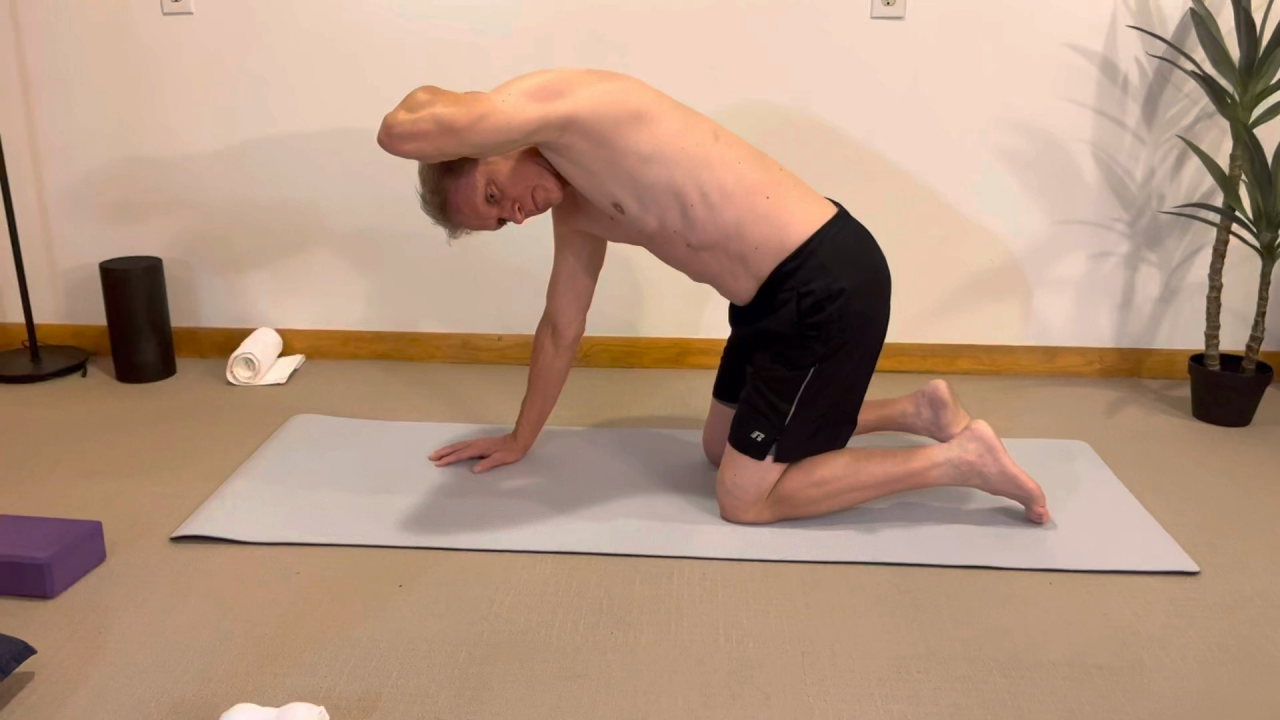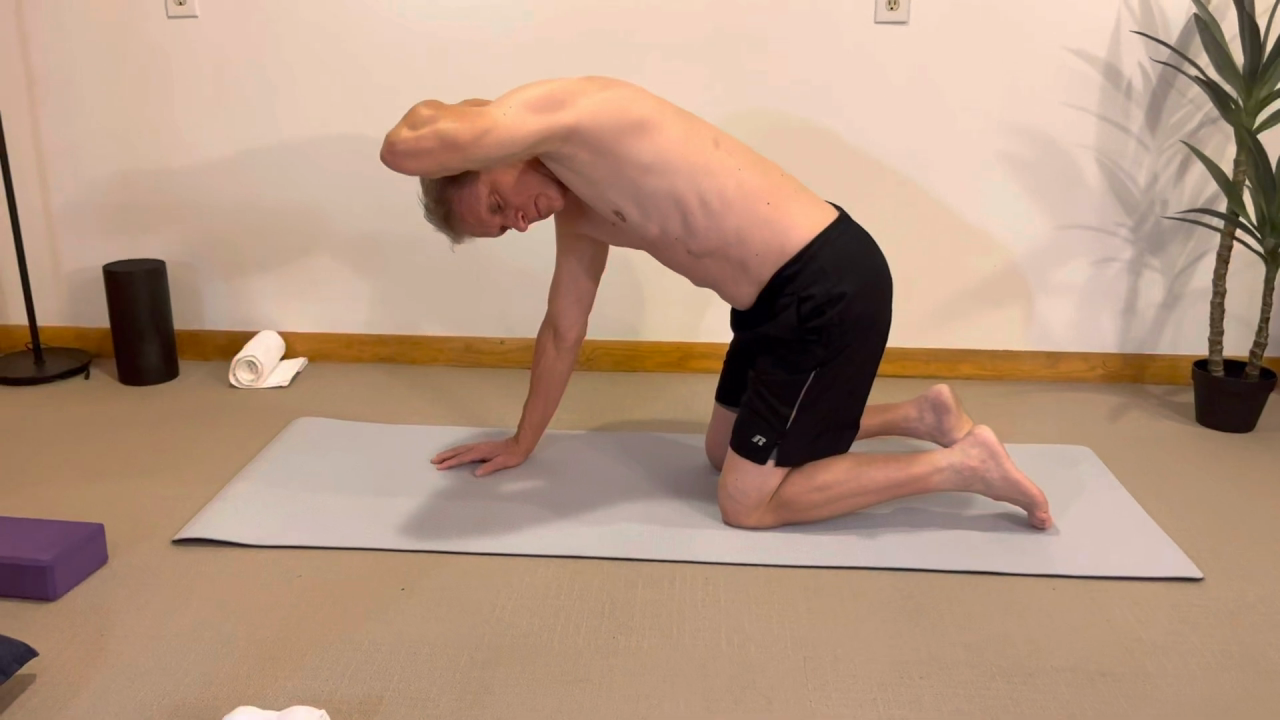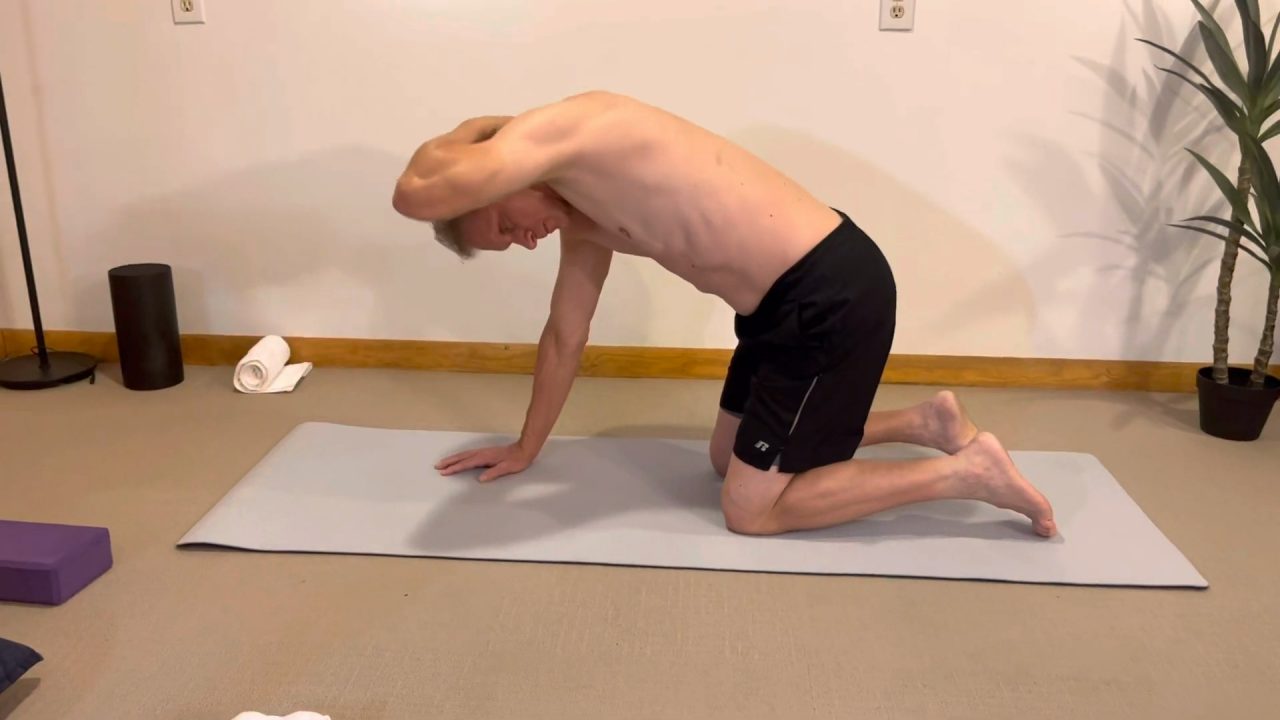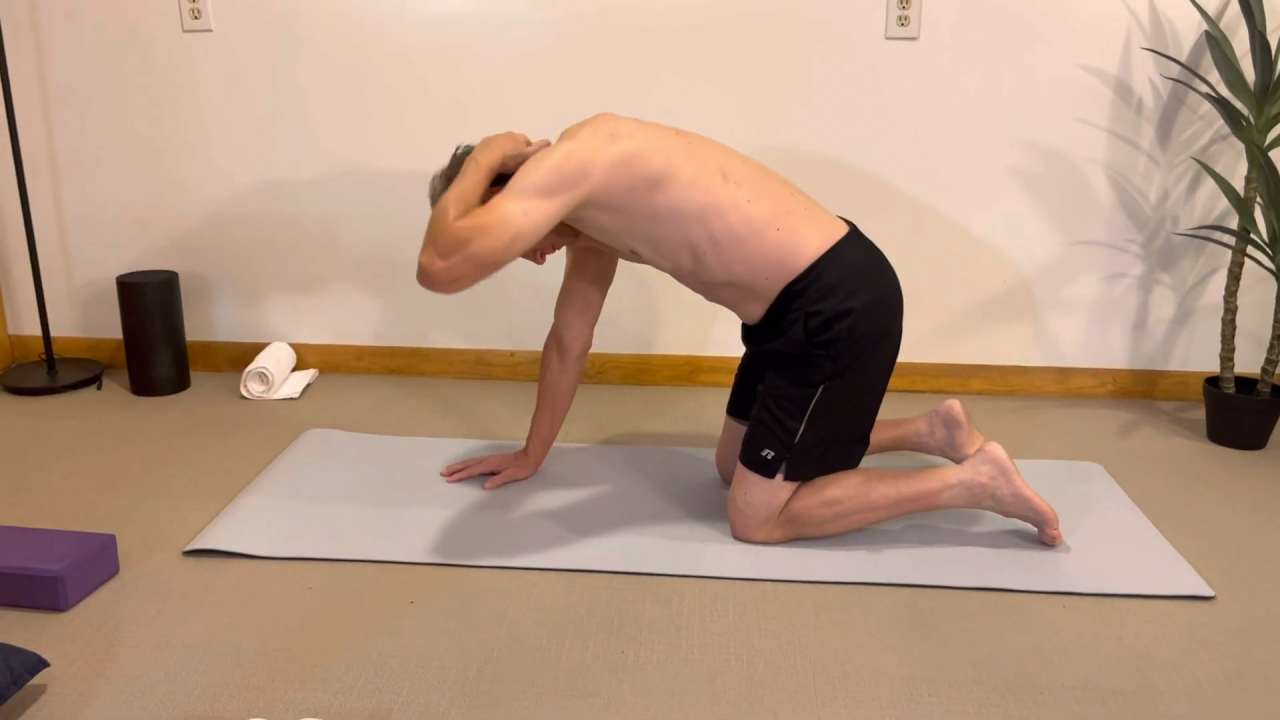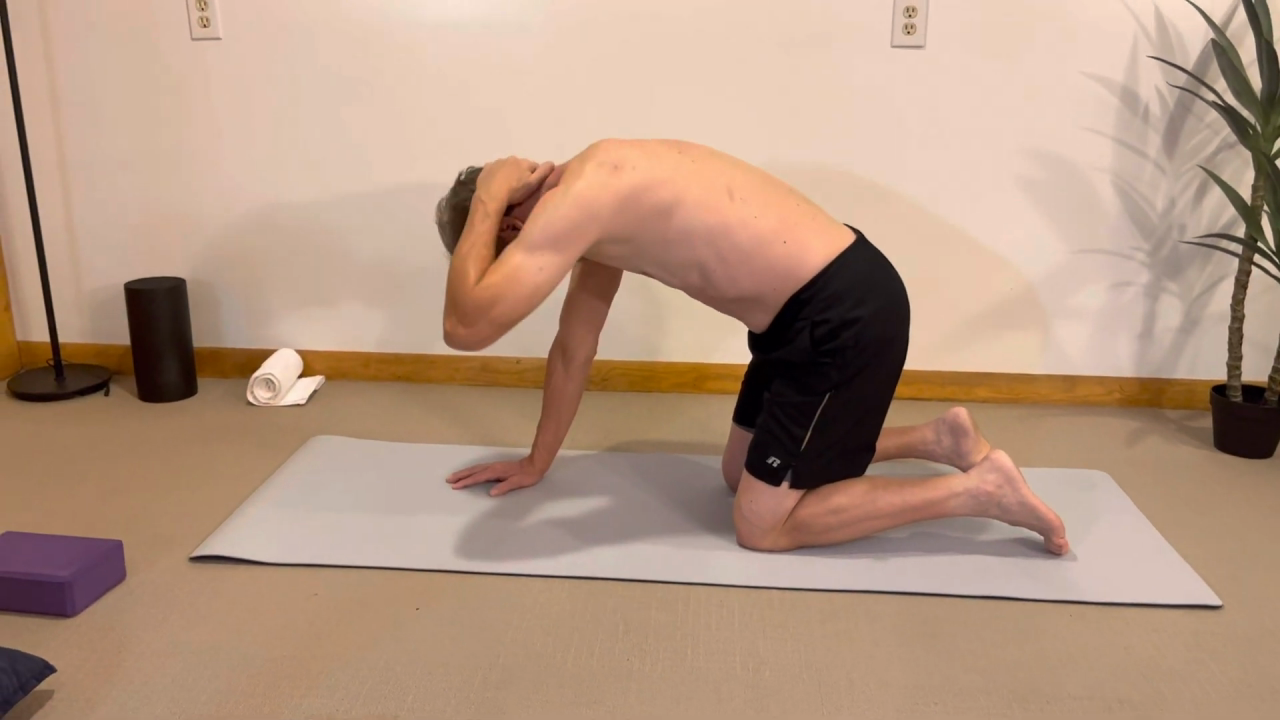
dt=0.3s
person 1, frame 1
left shoulder: (567, 99)
right shoulder: (576, 207)
left elbow: (402, 132)
right elbow: (561, 328)
left wrist: (453, 101)
right wrist: (520, 439)
left hip: (828, 284)
right hip: (779, 291)
left knee: (745, 498)
right knee: (723, 447)
left ankle: (960, 458)
right ankle: (916, 410)
person 1, frame 2
left shoulder: (563, 106)
right shoulder: (577, 210)
left elbow: (405, 150)
right elbow: (562, 331)
left wrist: (462, 114)
right wrist: (521, 442)
left hip: (830, 289)
right hip: (784, 293)
left knee: (748, 503)
right knee: (725, 451)
left ankle: (963, 464)
right ankle: (920, 416)
person 1, frame 3
left shoulder: (567, 125)
right shoulder: (583, 212)
left elbow: (417, 196)
right elbow: (564, 335)
left wrist: (475, 131)
right wrist: (525, 448)
left hip: (833, 292)
right hip: (792, 294)
left knee: (751, 509)
right knee: (730, 458)
left ankle: (968, 471)
right ankle: (923, 421)
person 1, frame 4
left shoulder: (572, 160)
right shoulder: (589, 204)
left elbow: (440, 268)
right elbow: (568, 342)
left wrist: (486, 157)
right wrist: (530, 455)
left hip: (839, 304)
right hip: (806, 300)
left knee: (758, 517)
right knee: (736, 466)
left ankle: (974, 479)
right ankle: (929, 430)
person 1, frame 5
left shoulder: (577, 198)
right shoulder: (598, 209)
left elbow: (465, 329)
right elbow: (574, 348)
left wrist: (488, 195)
right wrist: (537, 462)
left hip: (845, 312)
right hip: (817, 303)
left knee: (763, 524)
right knee: (740, 472)
left ankle: (981, 490)
right ankle: (937, 437)
